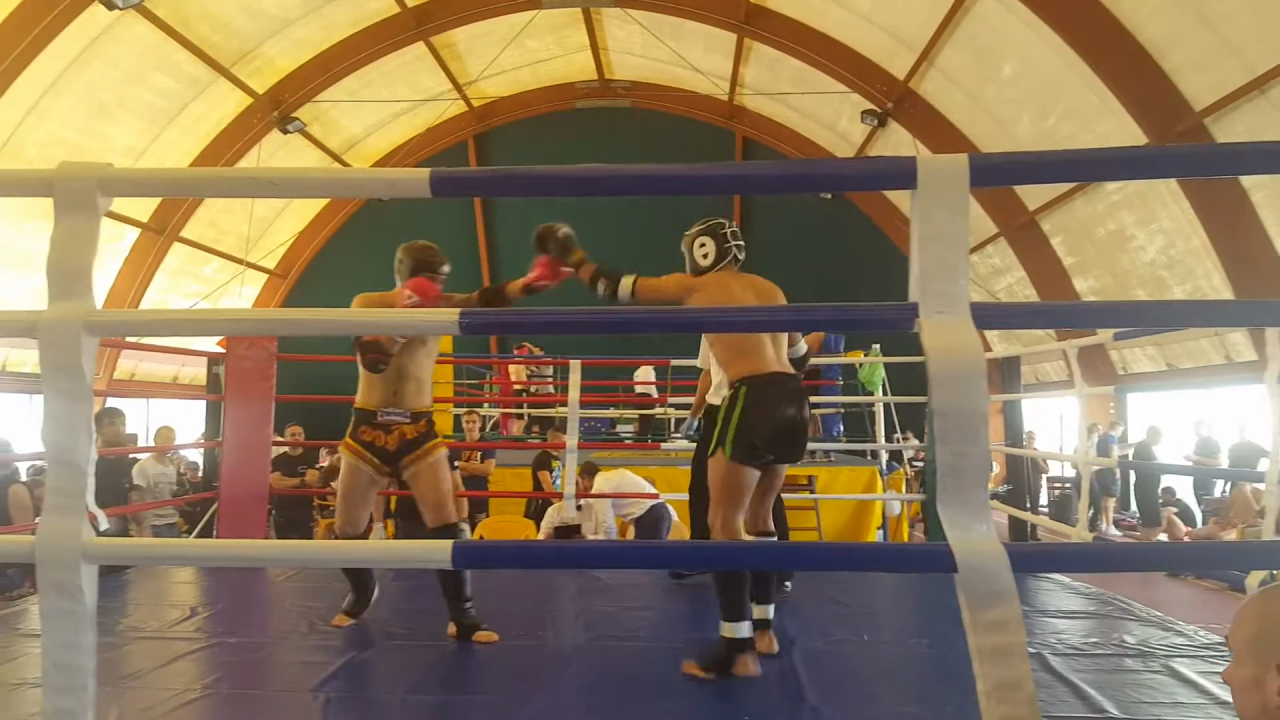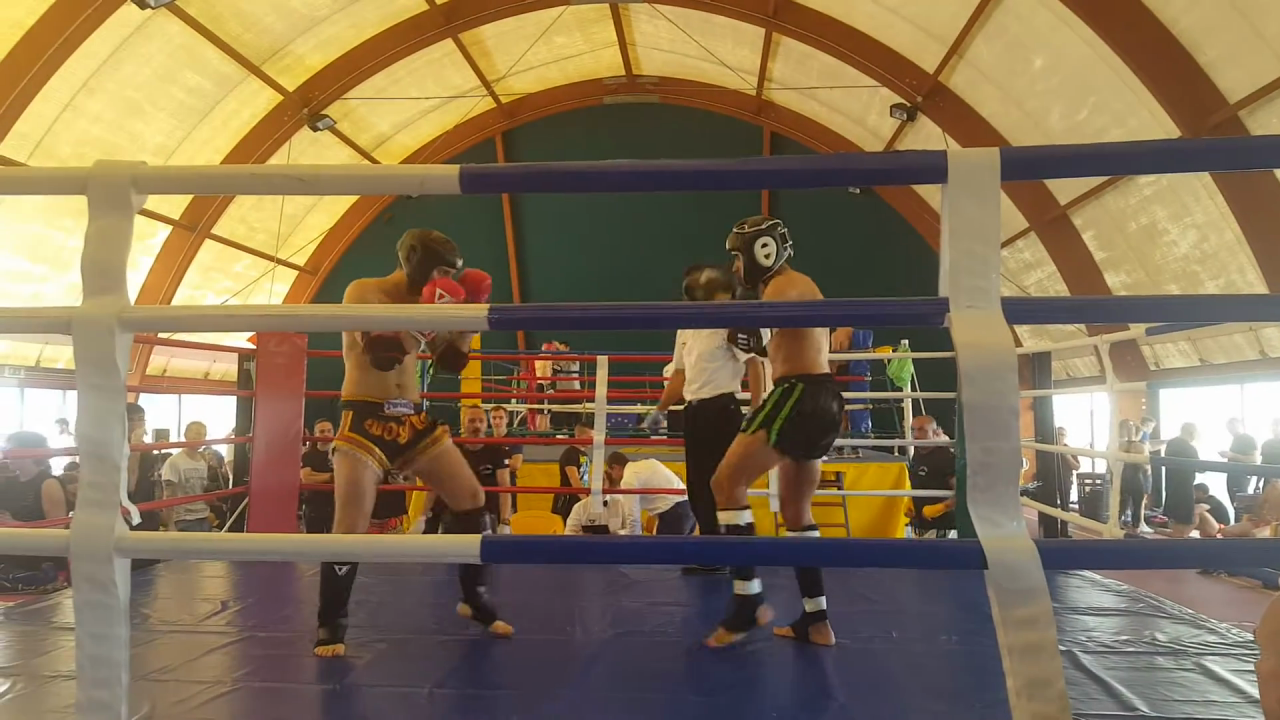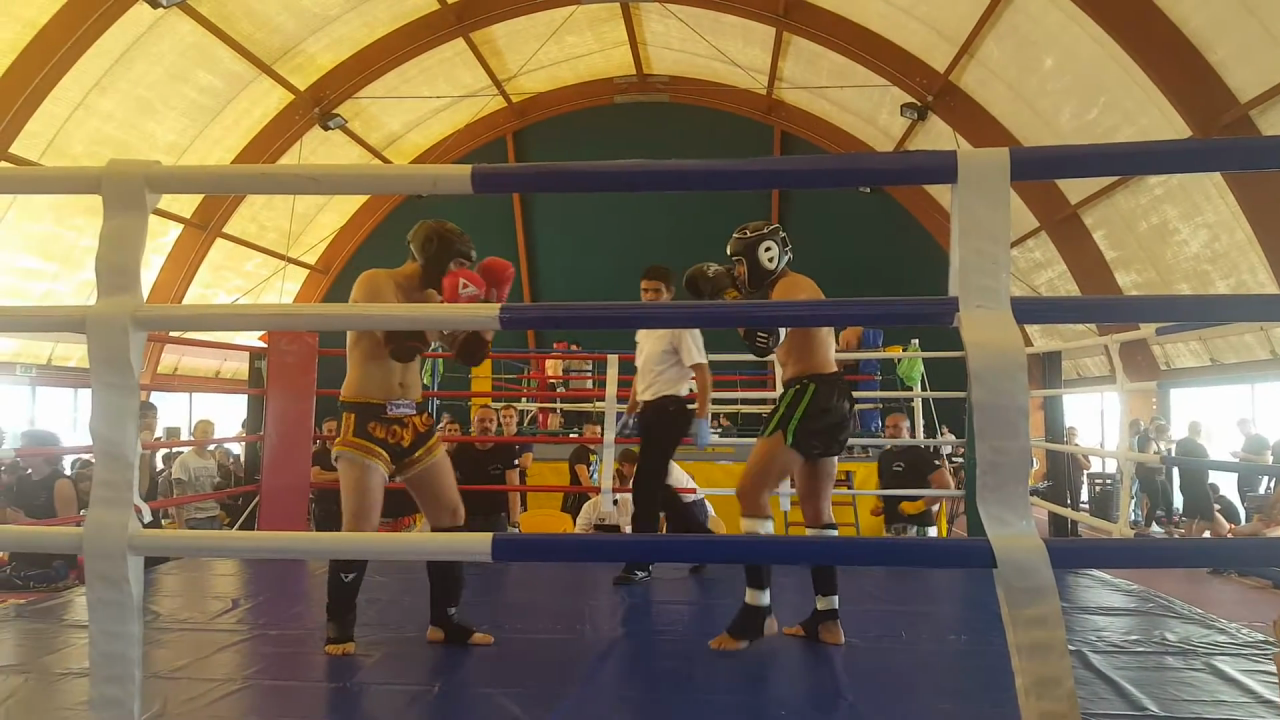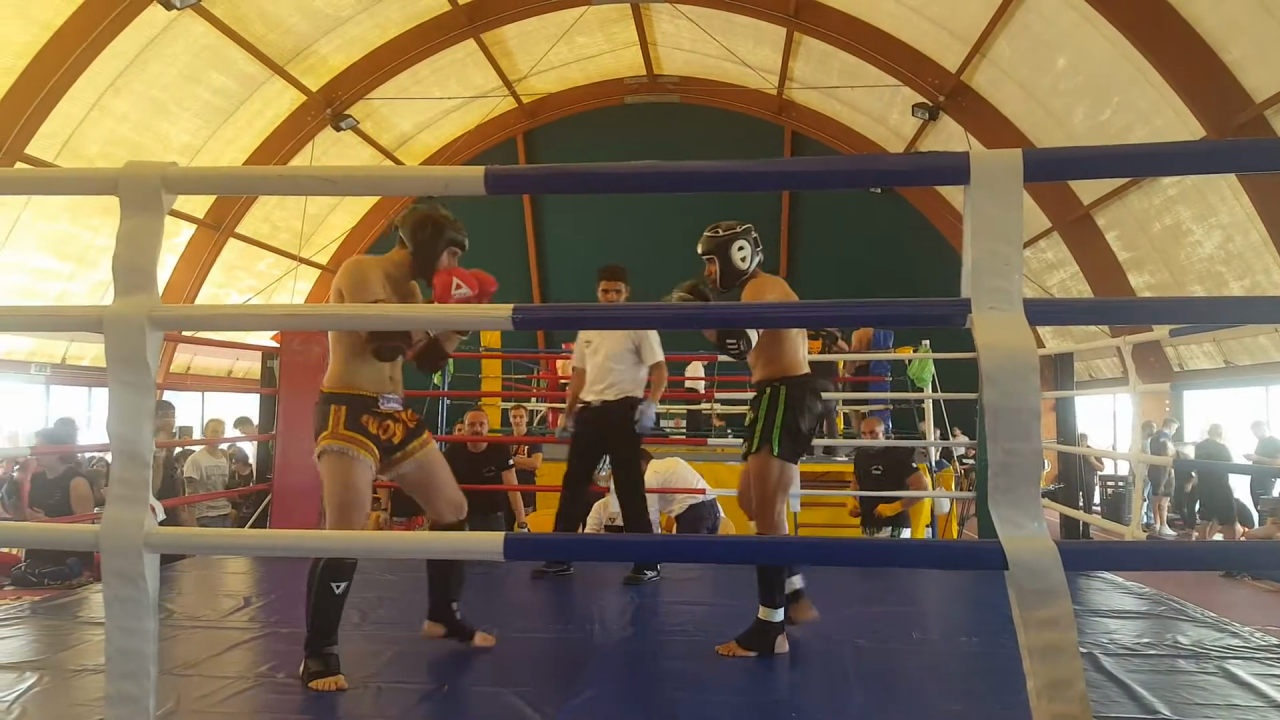
dt=0.5s
person 1, frame 1
left shoulder: (698, 288)
right shoulder: (770, 289)
left elbow: (618, 288)
right elbow: (799, 354)
left wrist: (570, 255)
left hip: (754, 400)
right hip: (791, 401)
left knee: (725, 522)
right knee: (758, 516)
left ankle: (736, 648)
right ankle: (762, 628)
person 1, frame 2
left shoulder: (785, 285)
right shoulder: (796, 285)
right elbow: (781, 339)
left hip: (800, 398)
right hip: (818, 400)
left knee: (726, 484)
right knee: (794, 510)
left ankle: (747, 600)
right ankle: (815, 620)
person 1, frame 3
left shoulder: (791, 287)
right shoulder: (794, 289)
left elbow: (765, 341)
right elbow: (774, 342)
left wrist: (726, 296)
right wrist: (733, 298)
left hip: (812, 396)
right hip: (826, 398)
left knee: (752, 492)
right knee: (815, 508)
left ankle: (756, 609)
right ankle: (827, 619)
person 1, frame 4
left shoulder: (761, 288)
right shoulder: (765, 289)
left elbow: (737, 346)
right elbow: (746, 345)
right wrist: (706, 310)
left hip: (784, 398)
right hip: (790, 398)
left knee: (767, 510)
right knee: (751, 498)
left ankle: (770, 630)
right ankle: (793, 597)
person 2, frame 1
left shoulder: (440, 307)
right shoulder: (366, 304)
left elbow: (484, 300)
right elbow: (371, 360)
left wrist: (528, 283)
left hip: (417, 428)
right hip: (368, 426)
left knee: (444, 520)
right knee: (348, 528)
left ankle: (463, 616)
right ankle: (361, 593)
person 2, frame 2
left shoulder: (426, 300)
right shoulder: (362, 291)
left elbow: (450, 362)
right elbow: (381, 355)
left hip: (413, 418)
right hip: (365, 420)
left knee: (472, 499)
right knee: (351, 527)
left ankle: (475, 599)
right ankle: (331, 626)
person 2, frame 3
left shoulder: (432, 298)
right shoulder: (374, 283)
left elbow: (471, 353)
right elbow: (401, 347)
left wrist: (493, 304)
right wrist: (451, 308)
left hip: (414, 419)
right hip: (366, 421)
left knee: (451, 518)
right knee: (360, 533)
left ankle: (444, 621)
right ankle: (339, 624)
person 2, frame 4
left shoulder: (410, 289)
right shoulder: (360, 270)
left elbow: (427, 360)
right elbow: (383, 345)
right wrist: (439, 307)
left hip: (395, 414)
right hip: (349, 414)
left knee: (452, 508)
right knee: (345, 536)
left ankle: (445, 616)
right ankle: (318, 656)
person 3, frame 1
left shoulder: (756, 326)
right shoulder: (711, 330)
left elbow: (781, 365)
right wrist: (694, 415)
left hip: (751, 414)
right hip: (715, 412)
left knee: (764, 493)
right knee: (699, 487)
left ankle: (780, 569)
right ankle: (698, 555)
person 3, frame 2
right shoulder: (684, 330)
left elbow: (755, 366)
left wrist: (754, 411)
right wrist: (660, 410)
left hip: (722, 409)
right hip: (693, 411)
left knee: (712, 484)
right knee: (697, 486)
person 3, frame 3
left shoulder: (680, 326)
right shoulder: (644, 329)
left elbow: (702, 372)
left wrist: (701, 418)
right wrist: (628, 414)
left hip: (668, 411)
right hip: (649, 412)
left knee: (646, 486)
right knee: (655, 486)
left ankle: (640, 562)
person 3, frame 4
left shoulder: (639, 326)
right shoulder: (588, 328)
left elbow: (658, 369)
left wrist: (649, 404)
right wrist: (568, 414)
left hip: (622, 412)
right hip: (590, 412)
left knee: (630, 489)
right knee: (574, 484)
left ankle: (647, 563)
right ankle: (561, 557)
